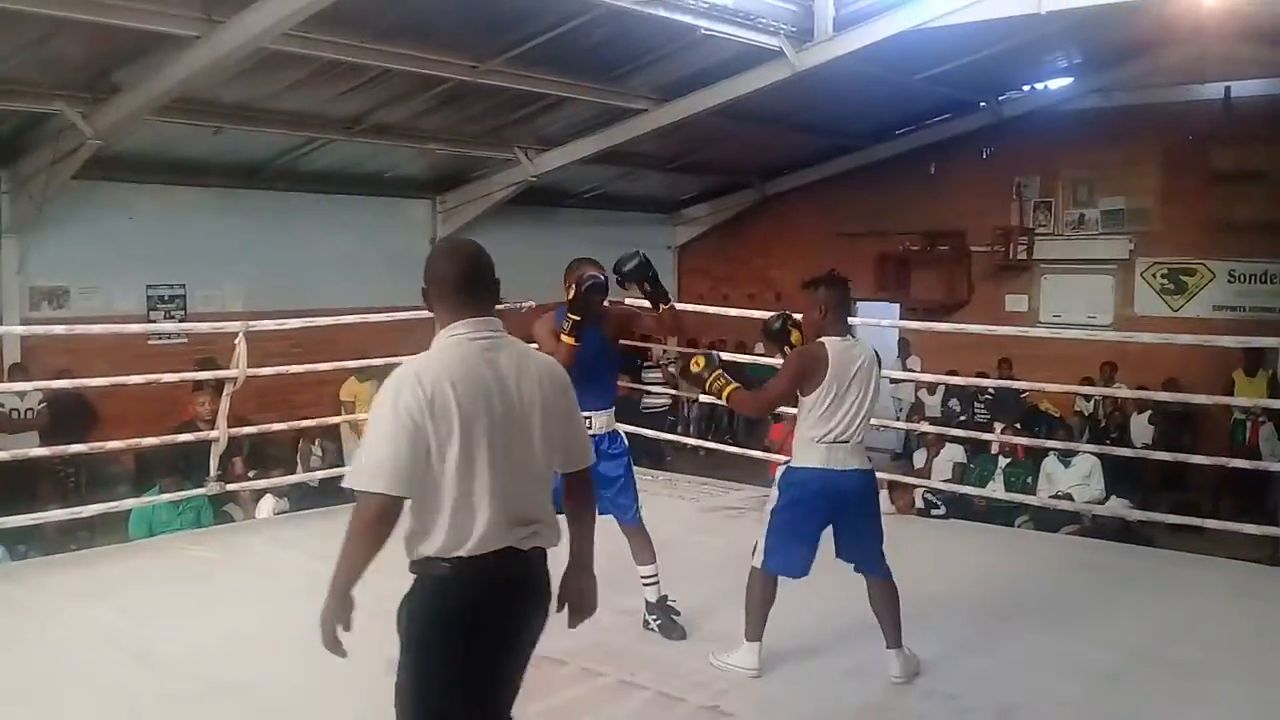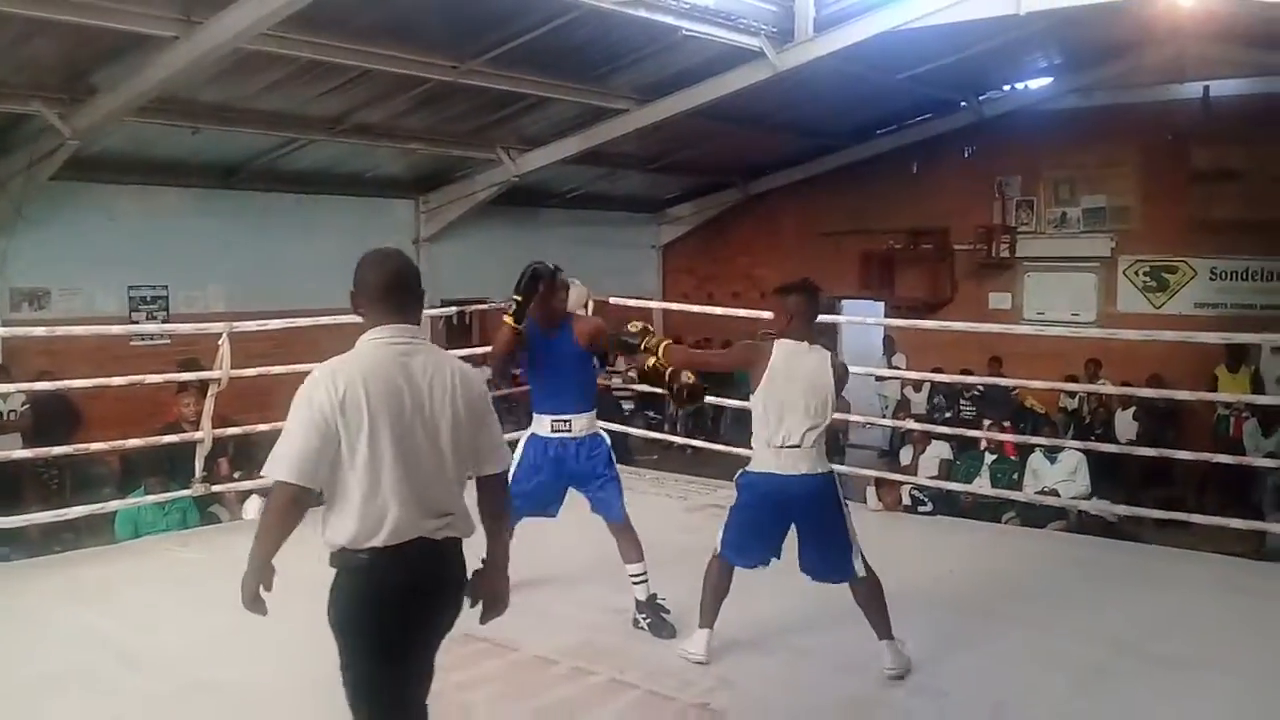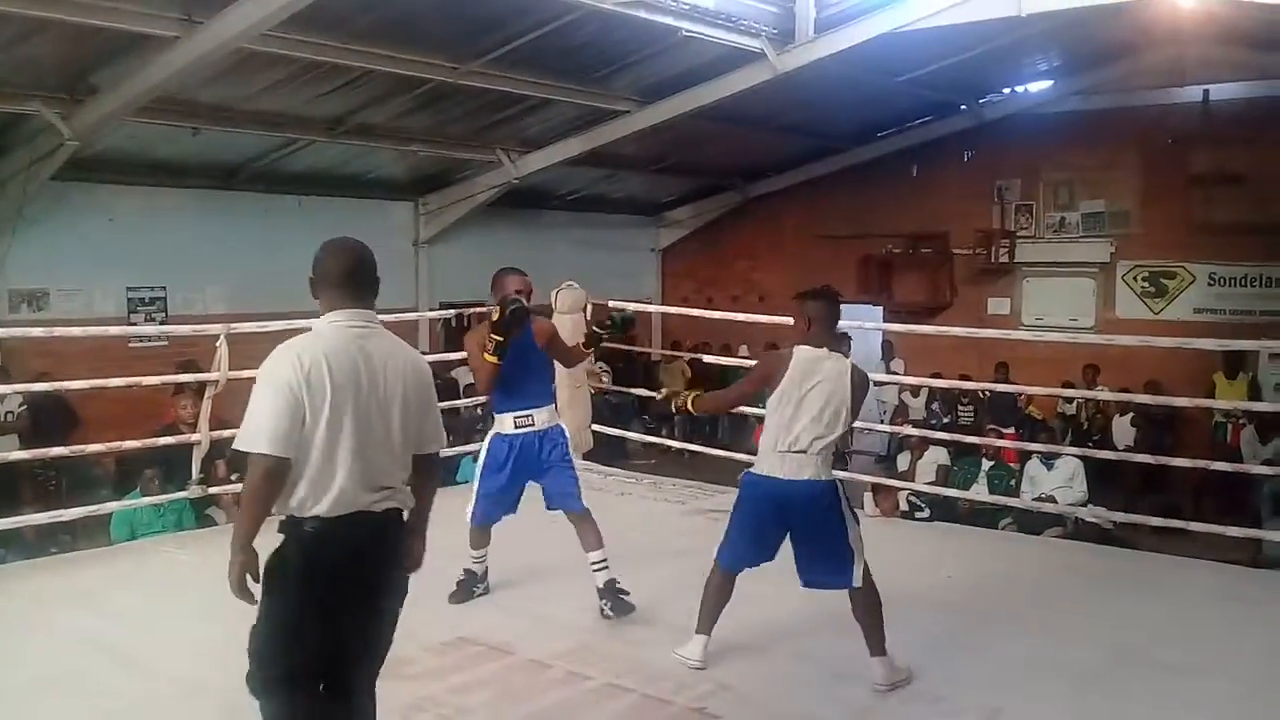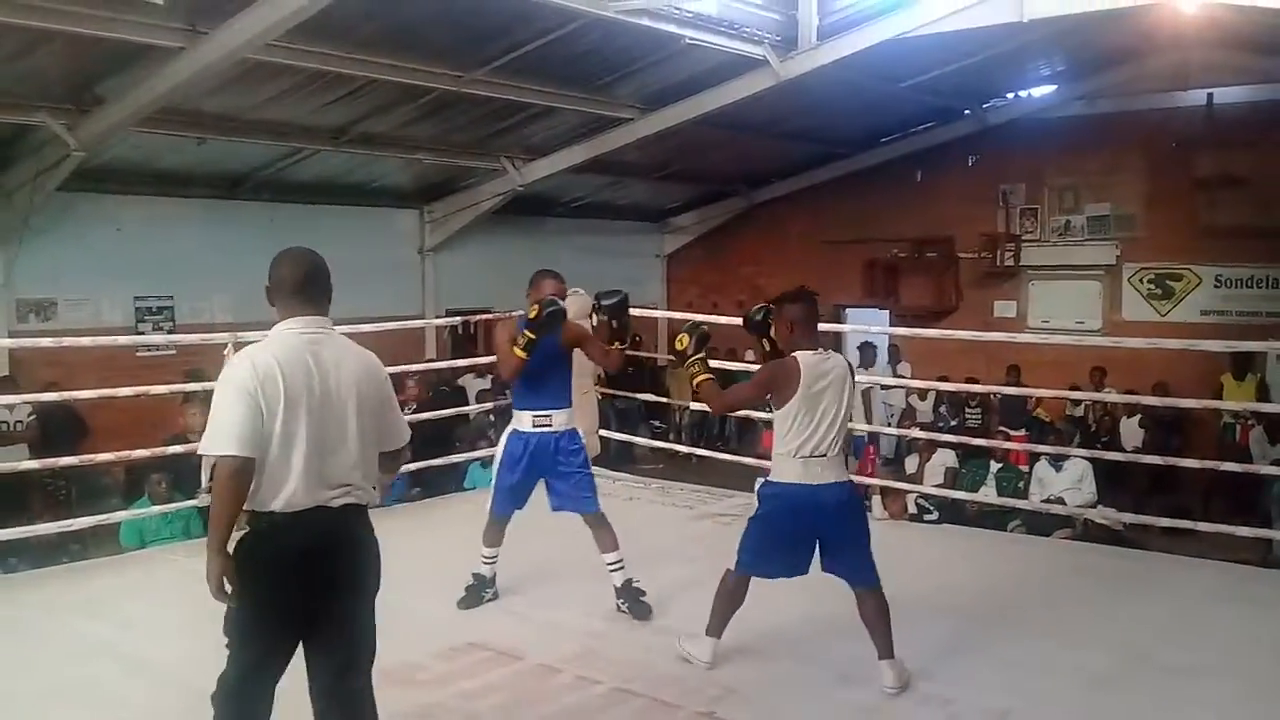
dt=0.3s
person 1, frame 1
left shoulder: (417, 379)
right shoulder: (545, 371)
left elbow: (380, 504)
right elbow: (579, 480)
left wrist: (340, 591)
right wrist: (581, 567)
left hip: (452, 586)
right hip: (527, 577)
person 1, frame 2
left shoulder: (333, 380)
right shoulder: (462, 378)
left elbow: (291, 491)
right elbow: (493, 485)
left wrist: (257, 564)
right wrist: (496, 567)
left hip: (370, 574)
right hip: (442, 567)
person 1, frame 3
left shoulder: (295, 357)
right shoulder: (409, 361)
left elbow: (268, 466)
right elbow: (426, 462)
left wrist: (242, 546)
right wrist: (414, 532)
left hip: (315, 541)
right hip: (385, 538)
left knee: (281, 681)
right knee: (354, 678)
person 1, frame 4
left shoulder: (252, 365)
right shoulder: (365, 364)
left elbow: (233, 469)
right elbow: (393, 455)
left wrist: (216, 549)
left hip: (277, 537)
right hip: (349, 534)
left knee: (251, 669)
right knee: (346, 675)
person 2, frame 1
left shoulder: (808, 355)
right shoulder: (871, 357)
left elbow: (759, 405)
left wrist: (713, 376)
left hip: (807, 477)
right hip: (855, 475)
left knee: (766, 563)
right knee: (874, 567)
left ankle: (750, 651)
right ankle: (897, 655)
person 2, frame 2
left shoulder: (757, 354)
right shoulder: (836, 368)
left elbow: (691, 360)
left wrist: (647, 340)
left hip: (764, 480)
right hip: (814, 481)
left knee: (724, 557)
right knee: (853, 566)
left ankle: (701, 640)
right ankle: (890, 651)
person 2, frame 3
left shoulder: (778, 363)
right shoulder: (856, 377)
left elbow: (723, 401)
left wrist: (681, 400)
left hip: (765, 483)
right hip: (817, 488)
left knee: (727, 563)
right knee: (856, 576)
left ankle: (698, 645)
right ankle: (883, 664)
person 2, frame 4
left shoulder: (782, 370)
right shoulder: (844, 367)
left elbow: (722, 403)
left wrist: (692, 357)
right wrist: (770, 338)
left hip: (785, 491)
right hip: (837, 490)
left knee: (741, 567)
right knee: (865, 581)
left ankle: (707, 643)
right ankle: (889, 667)
person 3, frame 1
left shoulder: (614, 317)
right shoulder: (546, 323)
left elbow: (668, 327)
right elbow: (563, 363)
left wrist: (651, 286)
right wrist: (575, 312)
left hip: (605, 438)
left knee: (632, 522)
left ankle: (655, 605)
person 3, frame 2
left shoulder: (588, 327)
right shoulder: (522, 329)
right elbow: (497, 359)
right wrist: (519, 303)
left hip: (586, 440)
right hip: (542, 440)
left knee: (618, 520)
right knee: (506, 514)
left ankle: (645, 603)
person 3, frame 3
left shoulder: (542, 328)
right shoulder: (478, 336)
left elbow: (571, 359)
right elbow: (485, 385)
left wrist: (596, 336)
right wrist: (500, 334)
left hip: (548, 434)
right hip: (506, 437)
left knee: (577, 511)
right knee: (482, 516)
left ankle: (606, 587)
right ankle: (475, 575)
person 3, frame 4
left shoulder: (571, 331)
right shoulder: (508, 330)
left elbow: (612, 365)
right elbow: (507, 373)
left wrist: (617, 327)
right wrist: (533, 330)
left hip: (564, 435)
right hip: (523, 435)
left knee: (593, 513)
right knee: (498, 513)
left ankle: (624, 587)
right ankle: (484, 580)
